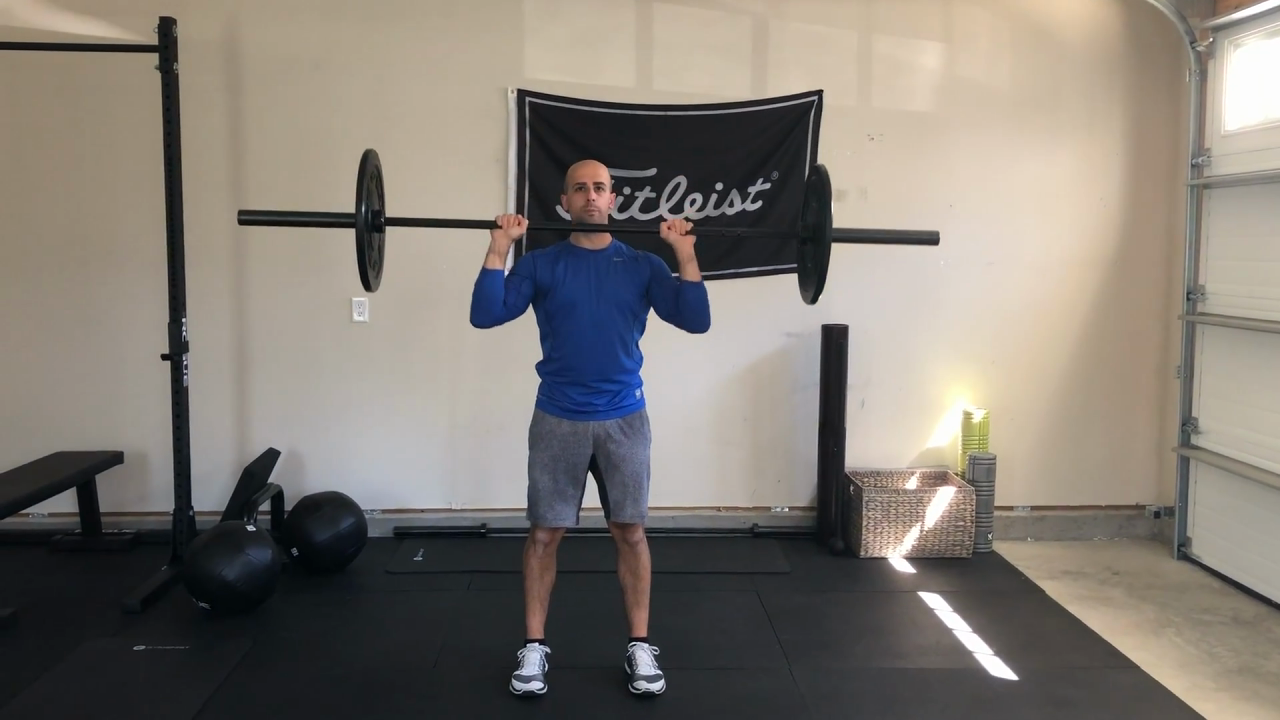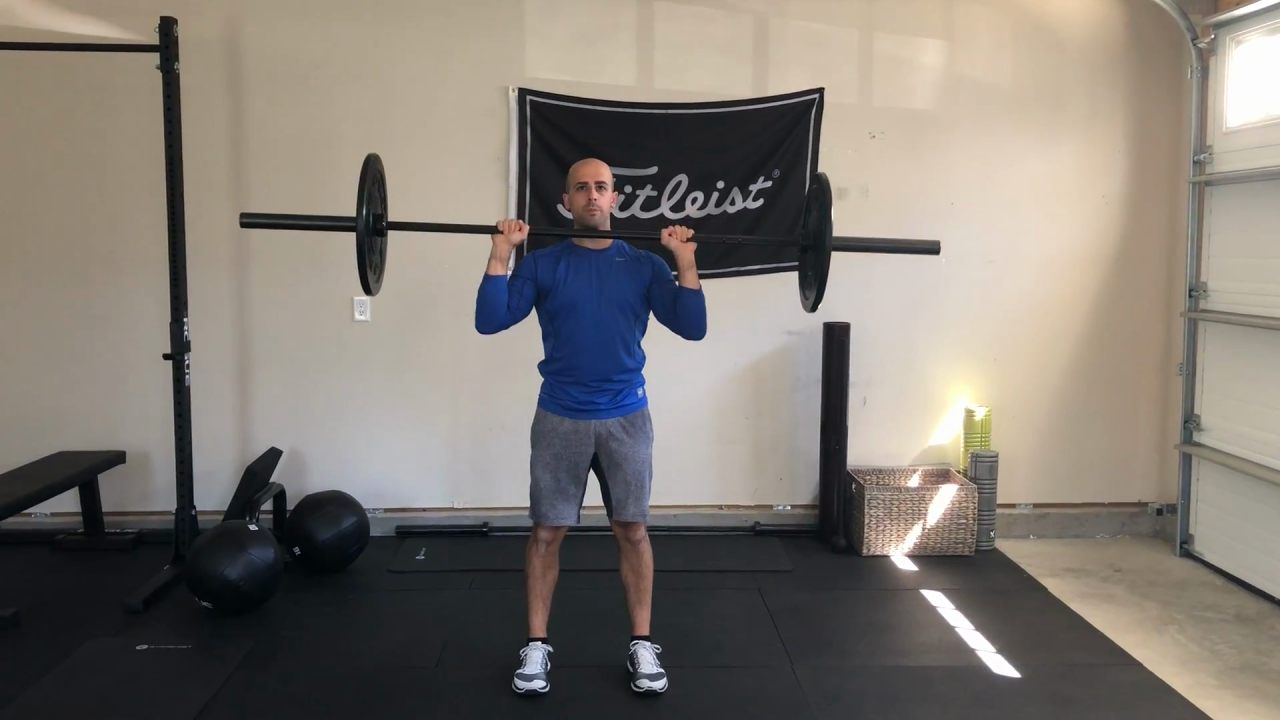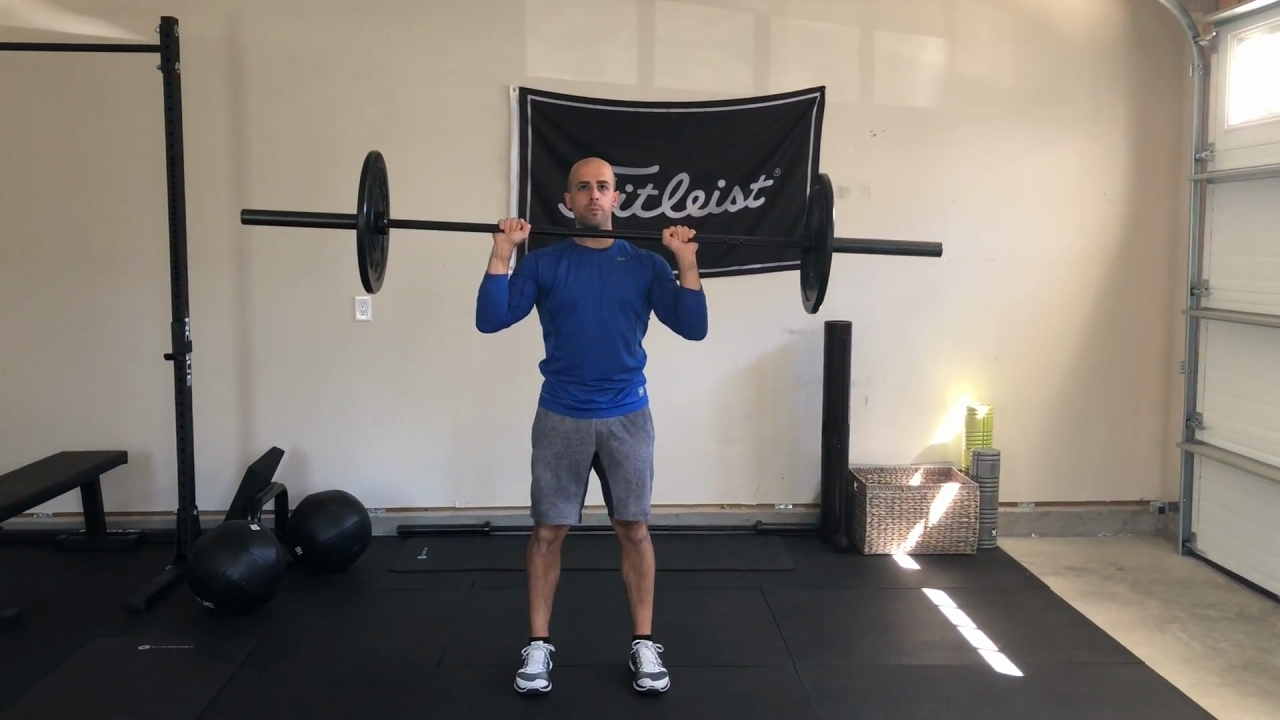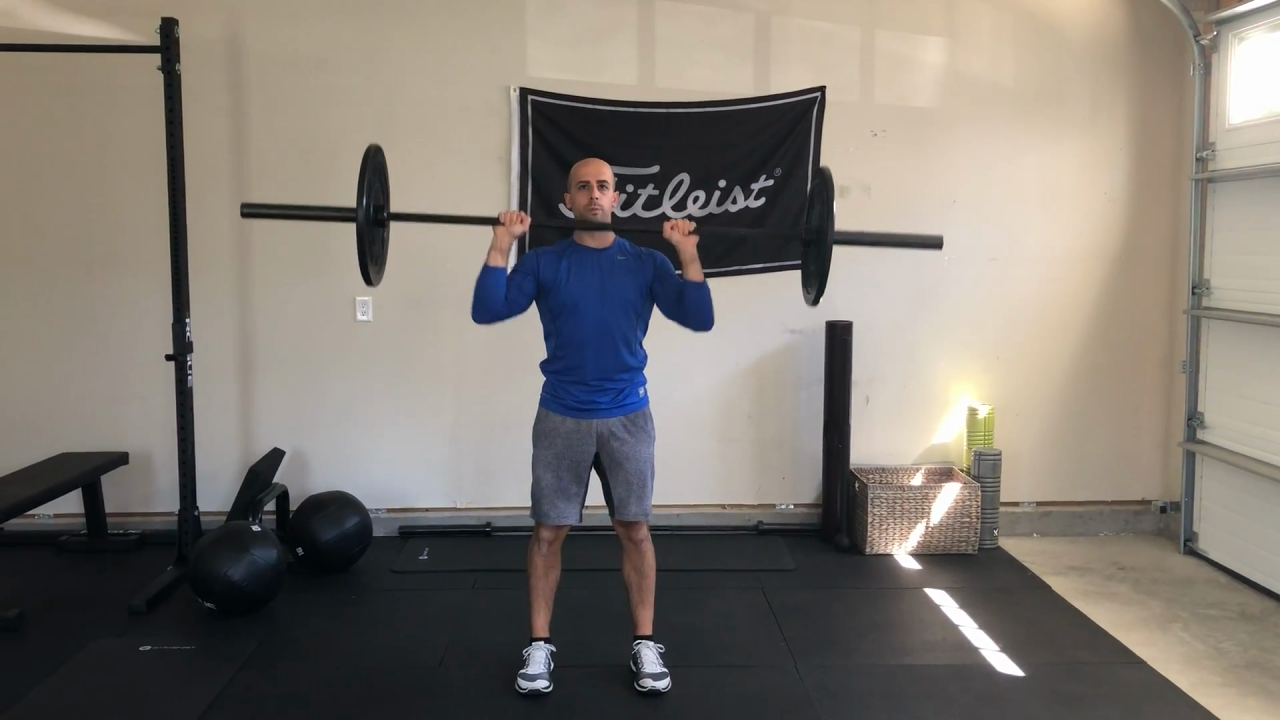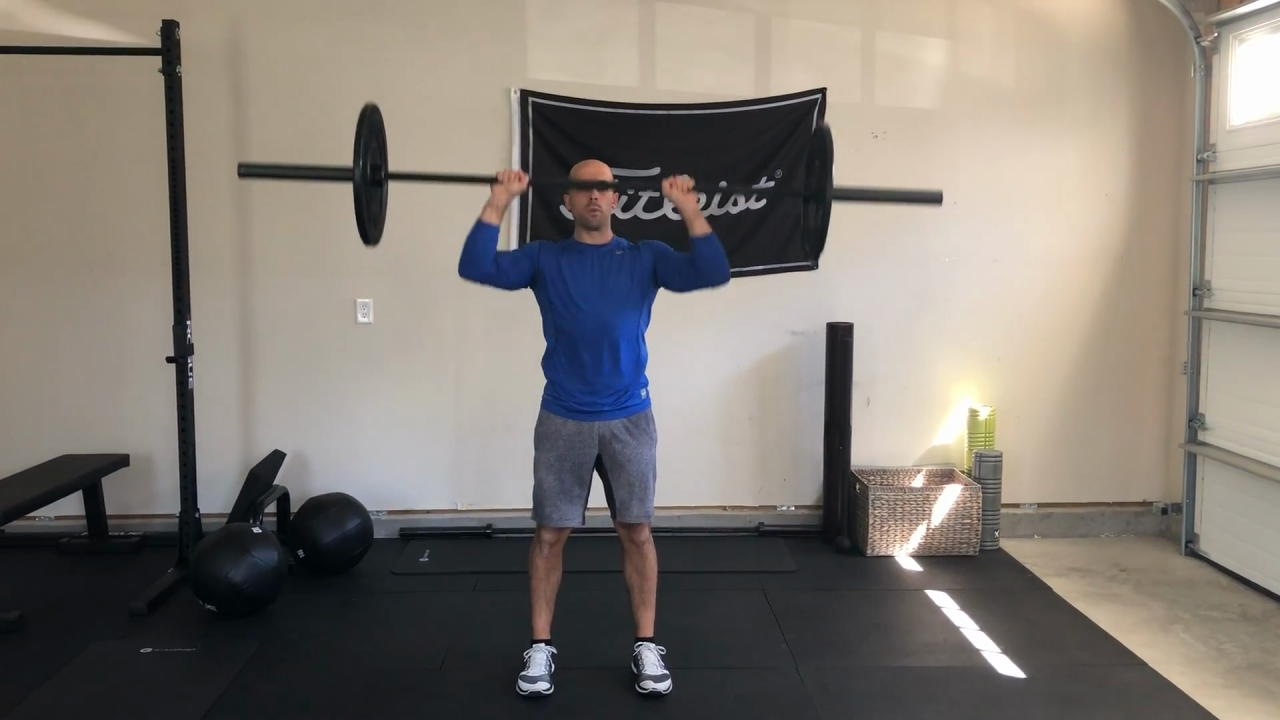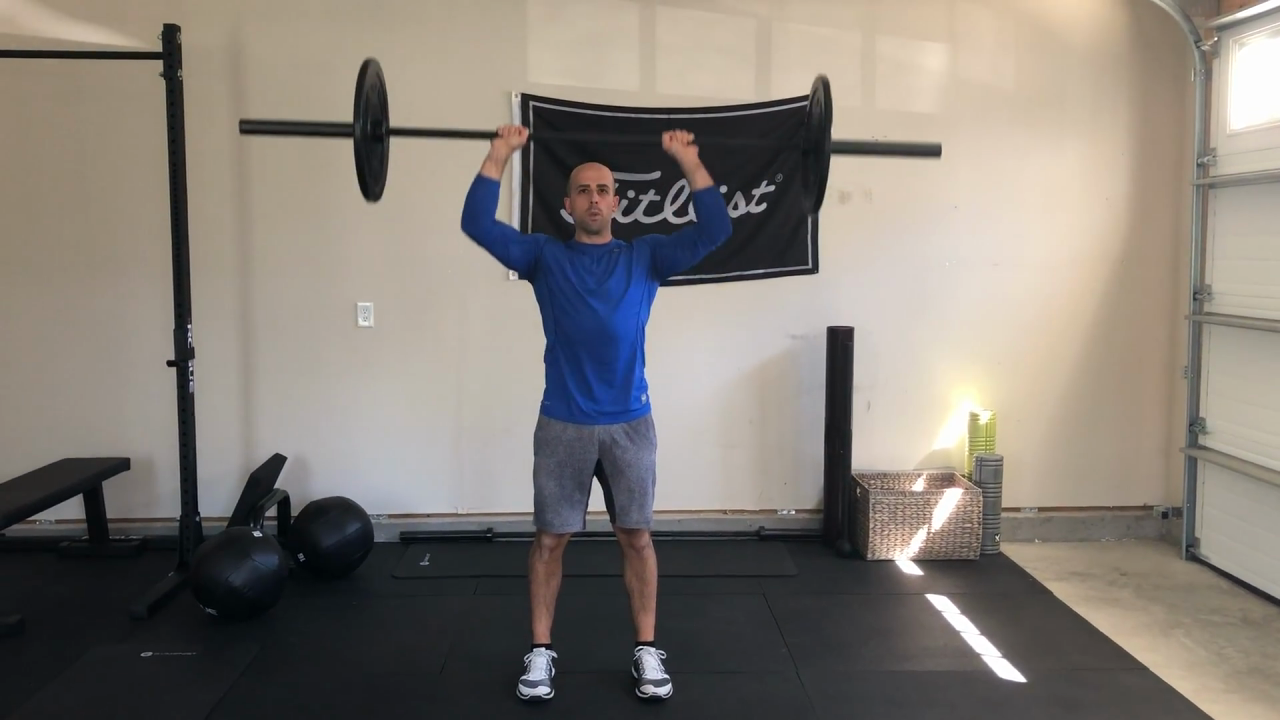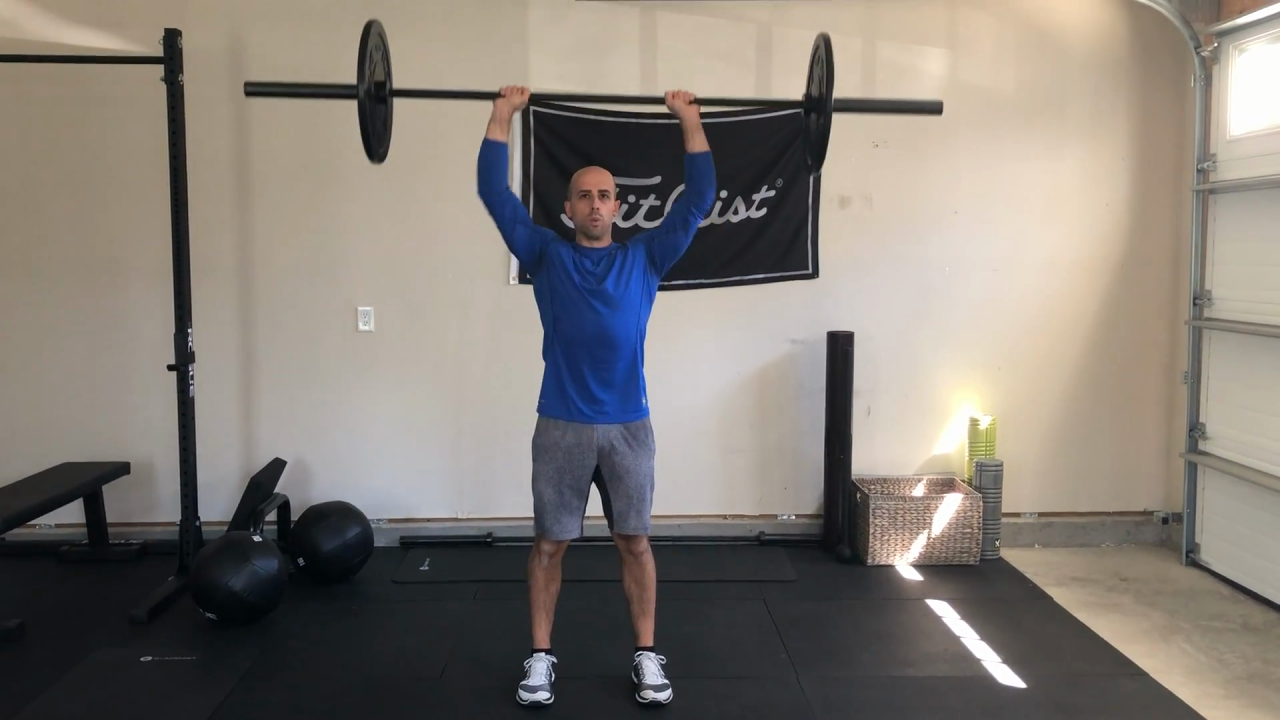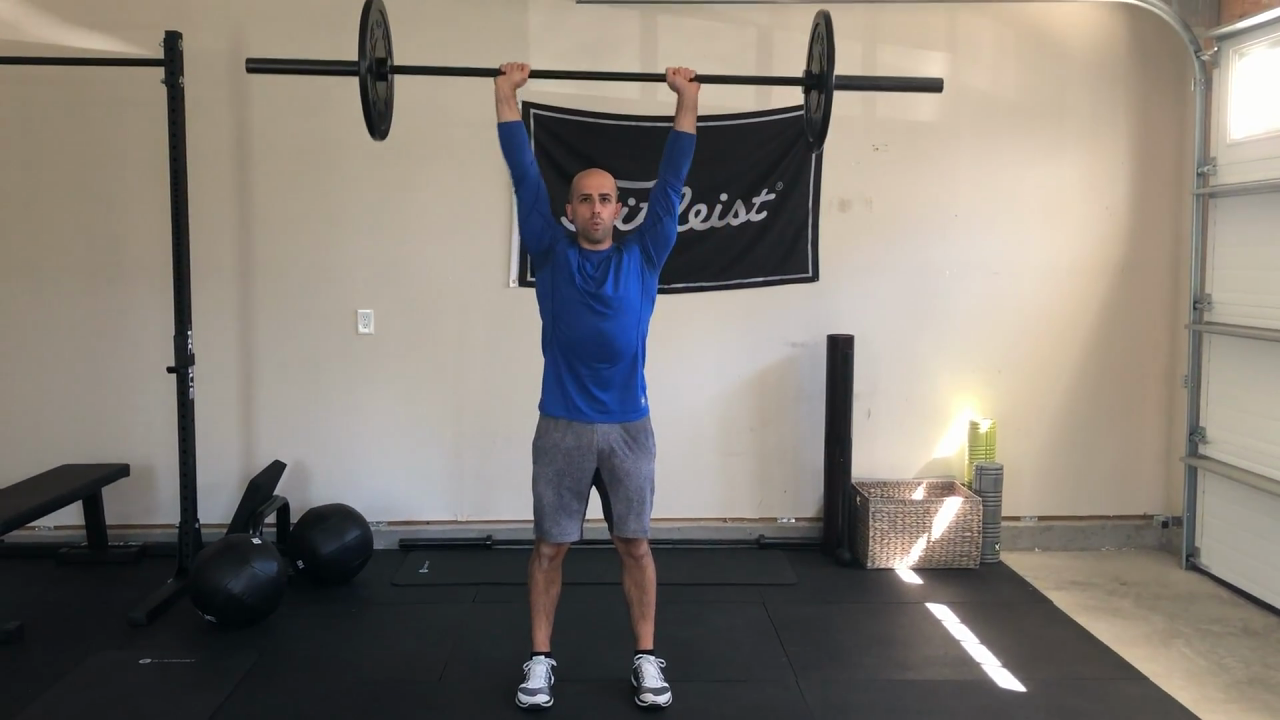
dt=0.2s
person 1, frame 1
left shoulder: (643, 265)
right shoulder: (540, 264)
left elbow: (696, 320)
right elbow: (485, 315)
left wrist: (685, 254)
right wrist: (497, 248)
left hip: (624, 418)
right hip: (556, 419)
left knee: (630, 532)
right knee: (543, 534)
left ankle: (639, 646)
right ankle: (534, 647)
person 1, frame 2
left shoulder: (645, 265)
right shoulder: (541, 264)
left elbow: (693, 327)
right elbow: (489, 321)
left wrist: (686, 261)
right wrist: (499, 254)
left hip: (627, 417)
right hip: (559, 418)
left knee: (632, 531)
right knee: (546, 532)
left ankle: (642, 645)
right ankle: (536, 645)
person 1, frame 3
left shoulder: (646, 264)
right shoulder: (543, 263)
left elbow: (694, 328)
right elbow: (490, 320)
left wrist: (687, 262)
right wrist: (500, 254)
left hip: (627, 416)
right hip: (560, 417)
left knee: (634, 530)
right knee: (548, 531)
left ankle: (643, 644)
right ankle: (538, 645)
person 1, frame 4
left shoulder: (647, 263)
right shoulder: (543, 262)
left elbow: (699, 318)
right elbow: (486, 310)
left wrist: (689, 253)
right wrist: (500, 247)
left hip: (628, 416)
right hip: (561, 417)
left knee: (635, 529)
right knee: (548, 531)
left ankle: (645, 644)
right ankle: (539, 645)
person 1, frame 5
left shoulder: (646, 257)
right shoulder: (544, 257)
left elbow: (713, 272)
right elbow: (475, 267)
left wrist: (690, 209)
right wrist: (499, 201)
left hip: (630, 417)
right hip: (562, 419)
left knee: (636, 530)
right knee: (550, 533)
left ankle: (645, 646)
right ankle: (540, 647)
person 1, frame 6
left shoulder: (647, 255)
right shoulder: (545, 255)
left elbow: (715, 230)
right elbow: (476, 223)
left wrist: (690, 162)
right wrist: (499, 155)
left hip: (630, 423)
right hip: (562, 425)
left knee: (636, 536)
right knee: (550, 539)
left ankle: (646, 650)
right ankle: (540, 652)
person 1, frame 7
left shoulder: (646, 257)
right shoulder: (546, 255)
left elbow: (699, 197)
right elbow: (492, 190)
left wrist: (690, 122)
right wrist: (502, 115)
left hip: (629, 428)
right hip: (561, 429)
left knee: (634, 542)
right knee: (549, 545)
left ankle: (646, 656)
right ankle: (541, 656)
person 1, frame 8
left shoulder: (644, 255)
right shoulder: (551, 253)
left elbow: (672, 177)
right elbow: (523, 170)
left wrist: (687, 99)
right wrist: (506, 93)
left hip: (629, 429)
right hip: (562, 430)
left knee: (634, 546)
right knee: (549, 548)
left ankle: (646, 658)
right ankle: (540, 659)
